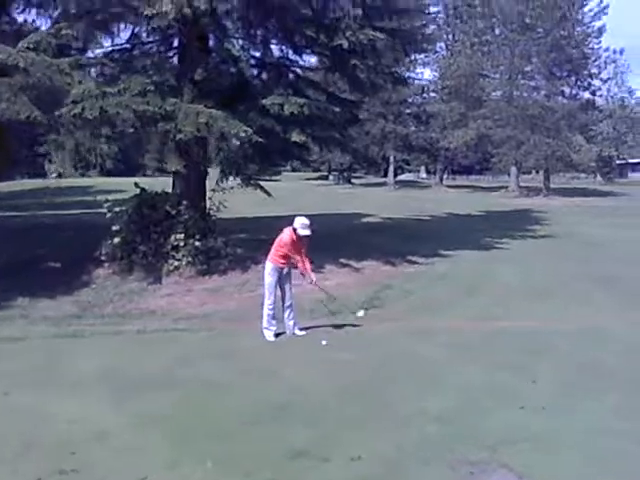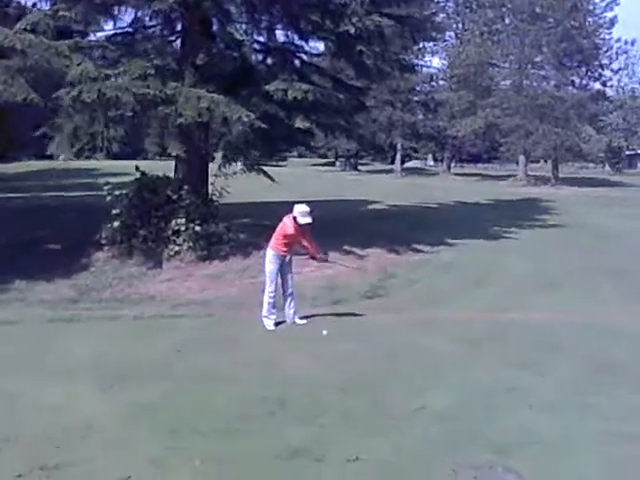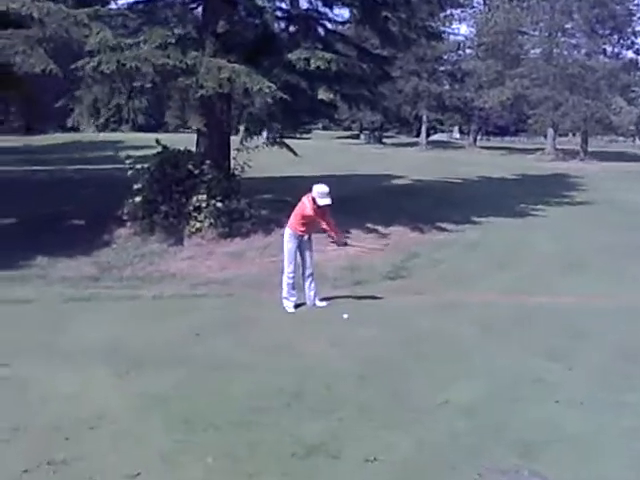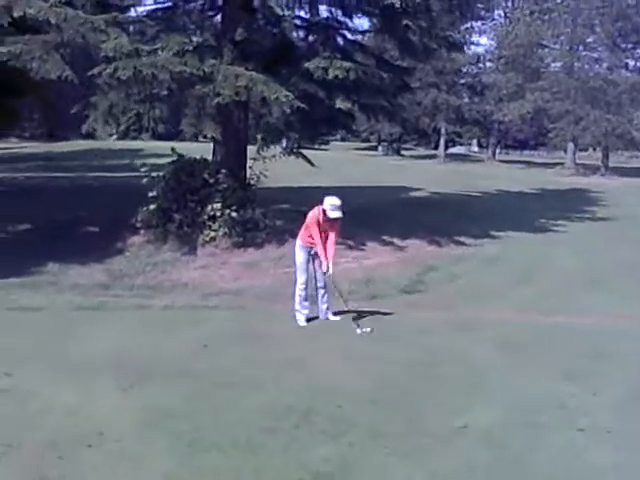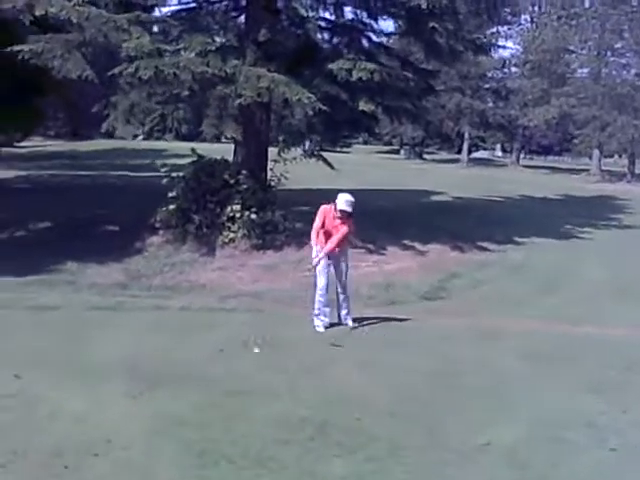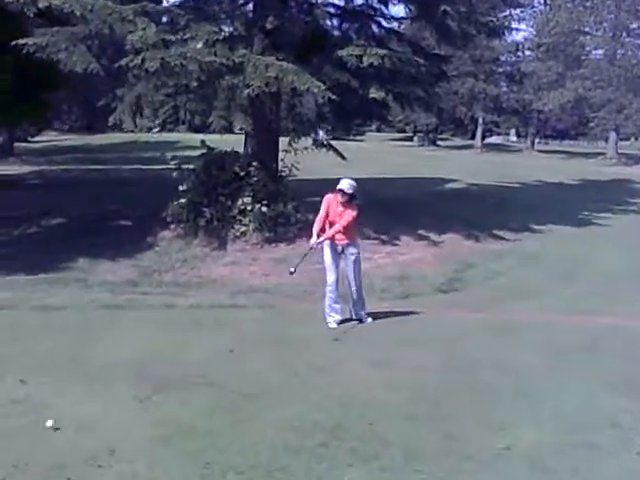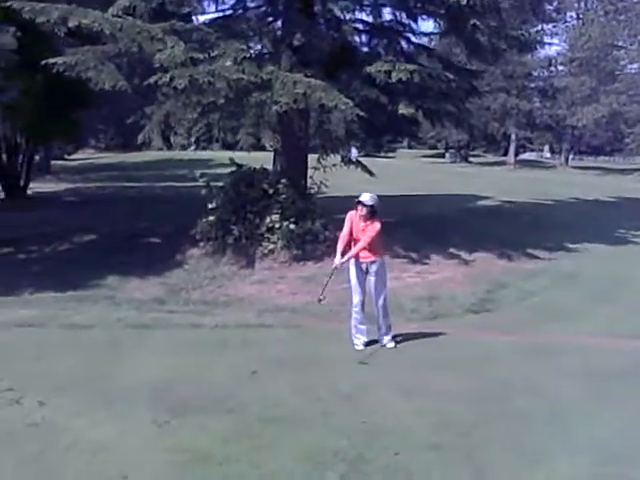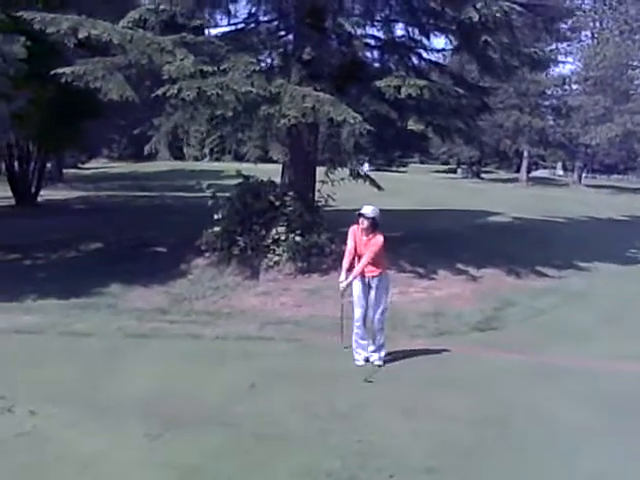
dt=0.2s
person 1, frame 1
left shoulder: (302, 238)
right shoulder: (286, 238)
left elbow: (303, 257)
right elbow: (297, 259)
left wrist: (311, 273)
right wrist: (307, 275)
left hip: (285, 268)
right hip: (273, 267)
left knee: (288, 299)
right knee: (270, 300)
left ankle: (291, 327)
right ankle: (268, 330)
person 1, frame 2
left shoulder: (302, 224)
right shoulder: (289, 229)
left elbow: (308, 240)
right elbow: (304, 244)
left wrist: (319, 254)
right wrist: (319, 255)
left hip: (287, 255)
right hip: (274, 254)
left knee: (289, 287)
right knee: (271, 288)
left ankle: (291, 316)
right ankle: (268, 318)
person 1, frame 3
left shoulder: (321, 204)
right shoulder: (308, 209)
left elbow: (328, 221)
right elbow: (323, 225)
left wrist: (339, 236)
right wrist: (337, 238)
left hip: (306, 235)
right hip: (292, 234)
left knee: (308, 268)
right knee: (290, 268)
left ankle: (312, 298)
right ankle: (288, 301)
person 1, frame 4
left shoulder: (336, 220)
right shoulder: (313, 215)
left elbow: (331, 241)
right elbow: (318, 240)
left wrist: (330, 264)
right wrist: (323, 260)
left hip: (319, 248)
right hip: (303, 246)
left knee: (321, 281)
right knee: (302, 280)
left ankle: (325, 312)
right ankle: (301, 314)
person 1, frame 5
left shoulder: (348, 222)
right shoulder: (324, 209)
left elbow: (335, 240)
right elbow: (316, 229)
left wrist: (321, 256)
right wrist: (315, 249)
left hip: (340, 251)
right hip: (321, 248)
left knee: (342, 285)
right knee: (322, 285)
left ankle: (345, 317)
right ankle: (320, 320)
person 1, frame 6
left shoulder: (353, 210)
right shoulder: (328, 199)
left elbow: (338, 228)
right elbow: (320, 218)
left wrist: (321, 240)
right wrist: (314, 235)
left hip: (350, 245)
right hip: (331, 243)
left knee: (355, 280)
right knee: (332, 281)
left ankle: (359, 313)
right ankle: (332, 316)
person 1, frame 7
left shoulder: (376, 225)
right shoulder: (351, 216)
left elbow: (362, 244)
right elbow: (345, 235)
left wrist: (345, 259)
right wrist: (338, 255)
left hip: (375, 263)
right hip: (357, 262)
left knee: (380, 301)
right knee: (357, 301)
person 1, frame 8
left shoulder: (378, 239)
right shoulder: (353, 230)
left elbow: (365, 260)
right elbow: (350, 252)
left wrist: (350, 280)
right wrist: (343, 273)
left hip: (378, 277)
right hip: (360, 277)
left knee: (377, 316)
right knee: (359, 316)
